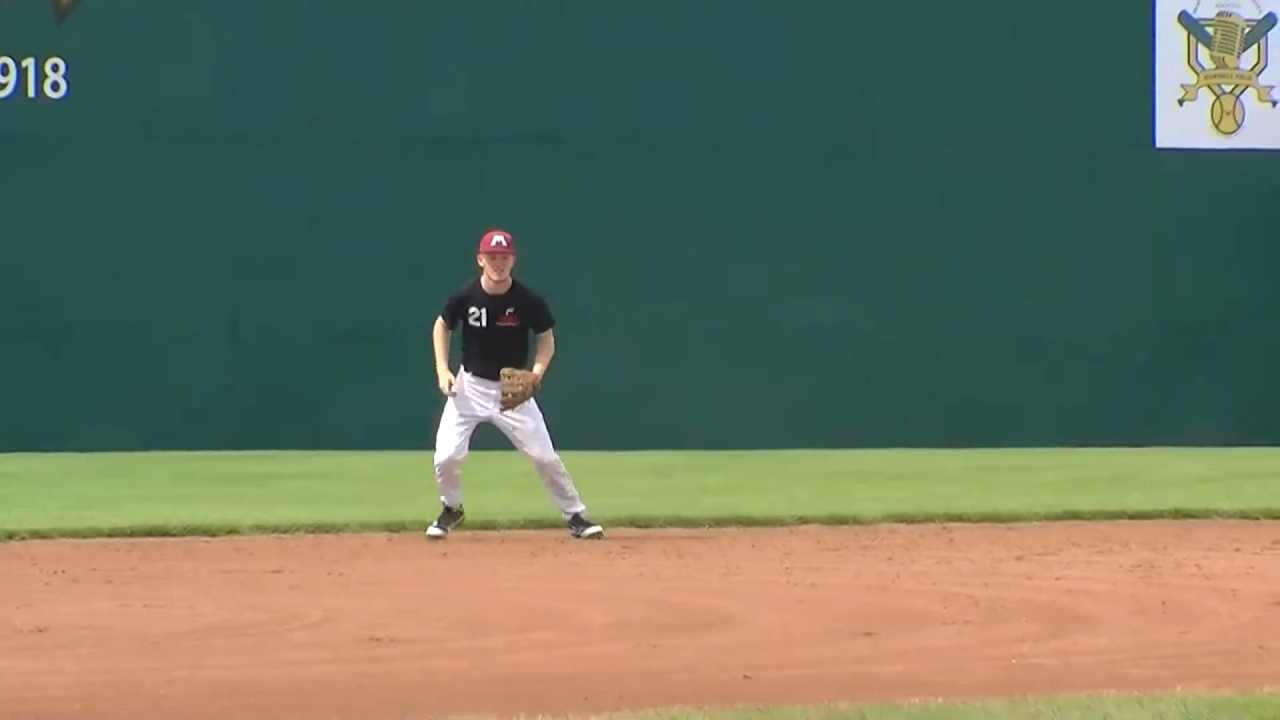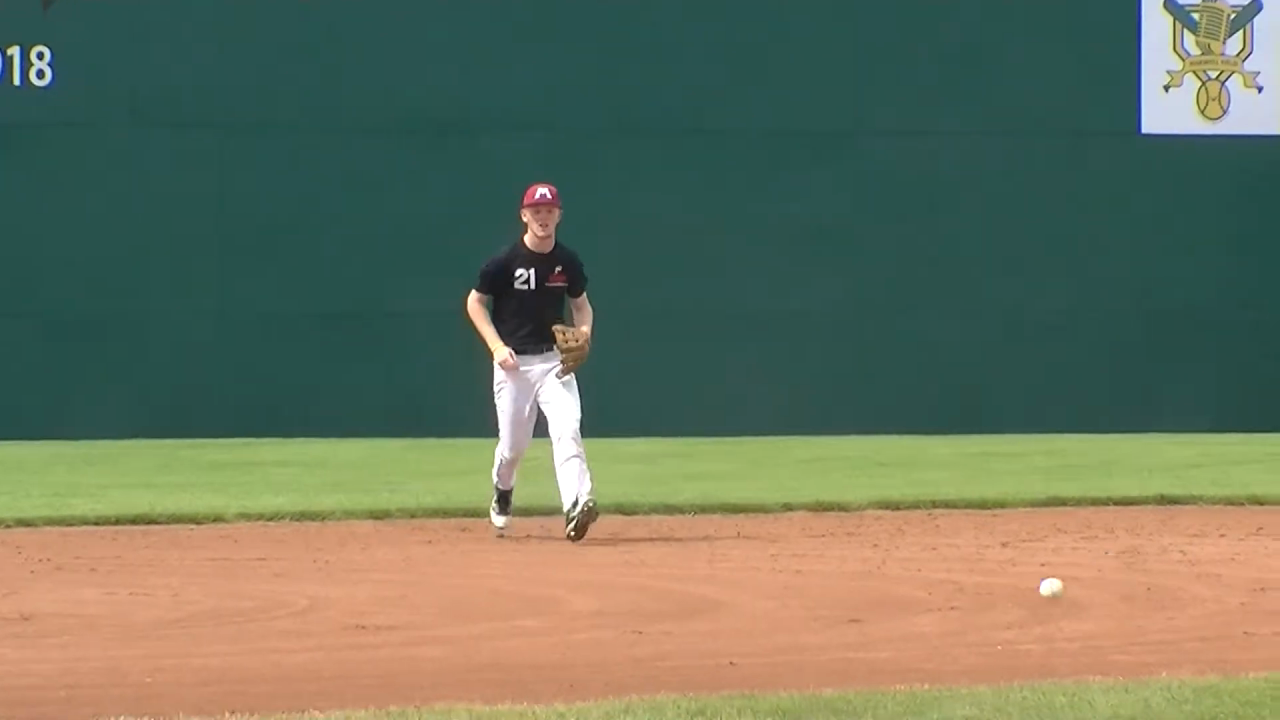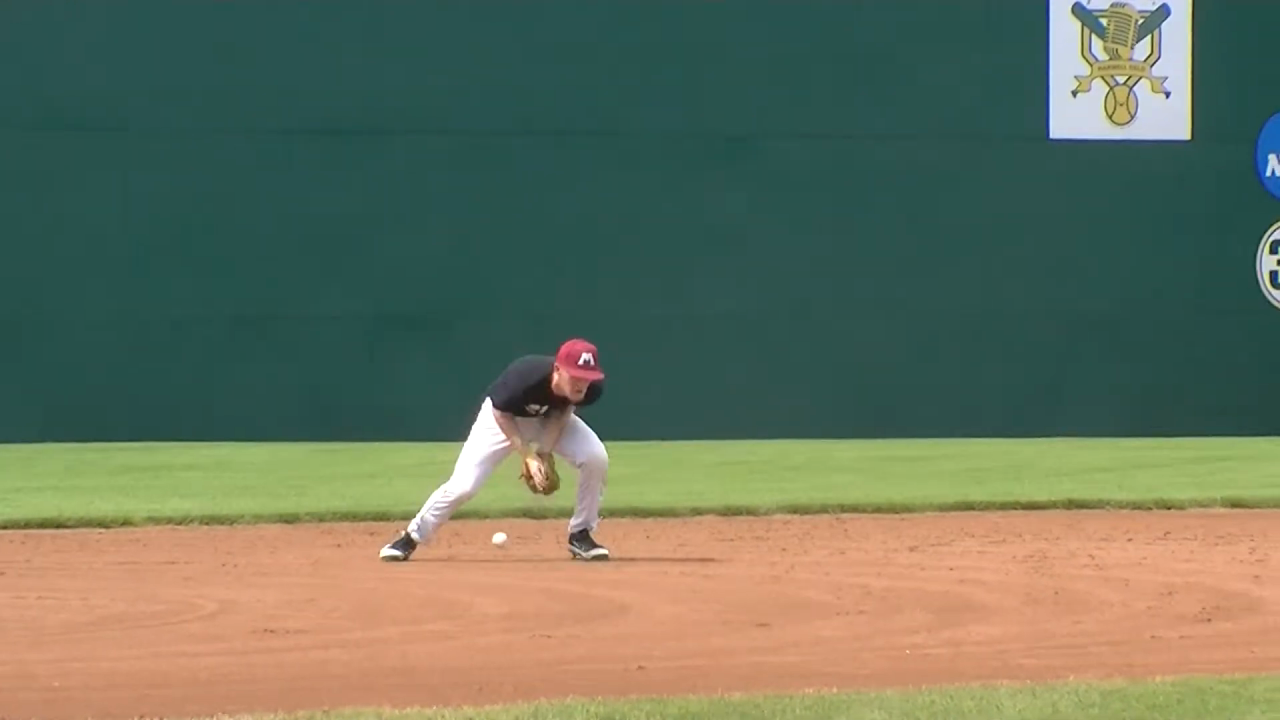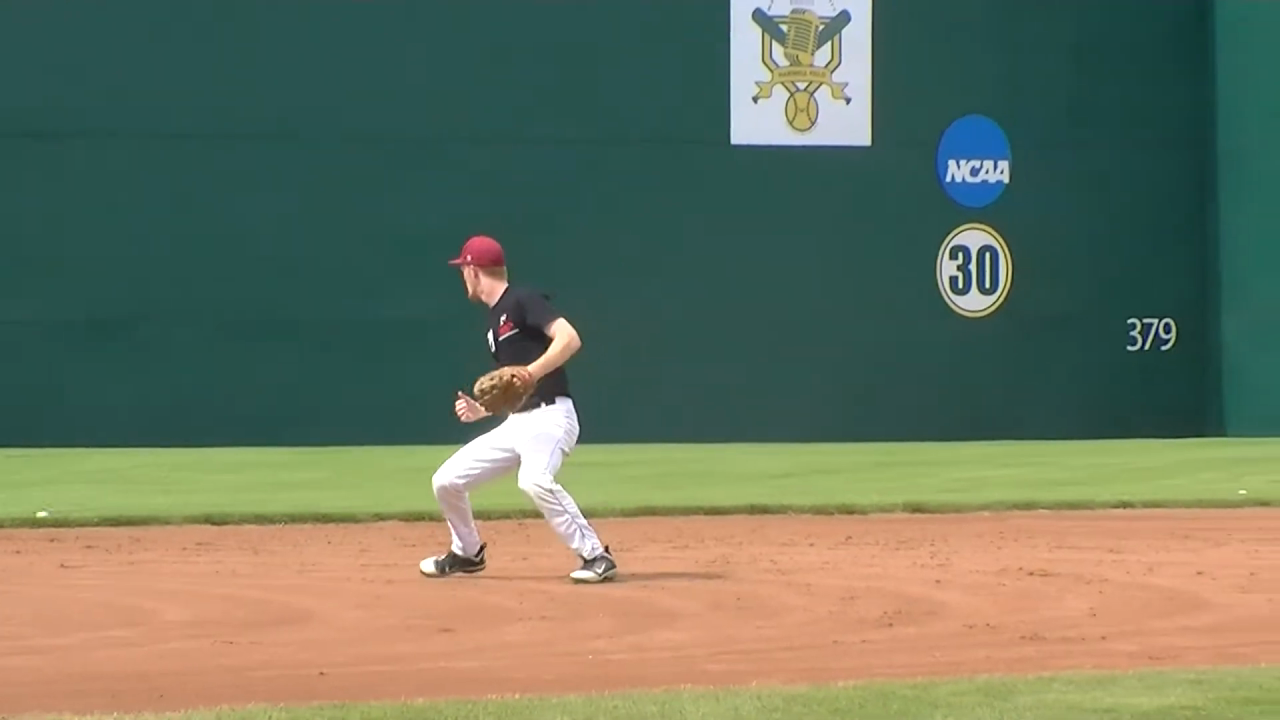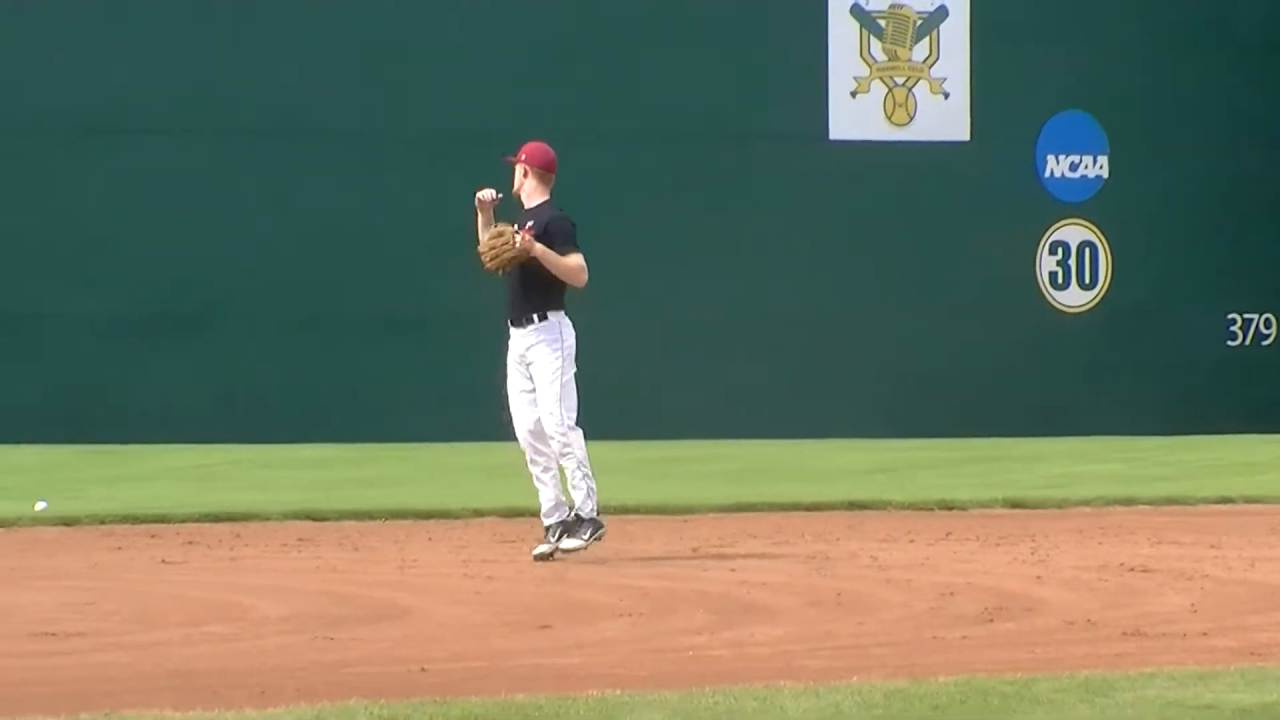
dt=1s
person 1, frame 1
left shoulder: (531, 299)
right shoulder: (464, 296)
left elbow: (547, 338)
right elbow: (441, 327)
left wrist: (536, 374)
right wrist: (442, 369)
right hip: (470, 385)
left knee: (544, 457)
right knee: (447, 455)
left ankle: (575, 515)
right ankle: (451, 509)
person 1, frame 2
left shoulder: (568, 260)
right shoulder: (504, 260)
left elbow: (581, 304)
right elbow: (475, 303)
left wrist: (584, 332)
right wrist: (497, 345)
left hip: (554, 360)
right hip: (514, 363)
left knee: (567, 428)
right knee: (513, 446)
left ankle: (577, 507)
right ankle: (502, 492)
person 1, frame 3
left shoulder: (592, 389)
right shoulder: (527, 381)
left elbow: (564, 409)
right elbow: (501, 415)
left wrist: (547, 448)
right wrist: (528, 454)
left hip: (551, 418)
right hip: (501, 417)
left knee: (595, 458)
right knee: (464, 486)
left ankle: (580, 535)
right ankle: (412, 537)
person 1, frame 4
left shoulder: (524, 301)
right shoulder: (494, 318)
left elbow: (570, 338)
left wrist: (533, 372)
right wrist: (481, 408)
left hip: (549, 418)
right hip: (515, 423)
left knee: (535, 481)
right knee: (446, 482)
left ankle: (596, 555)
right ankle: (467, 553)
person 1, frame 5
left shoulder: (554, 219)
right shoulder: (521, 219)
left elbow: (580, 275)
left wrist: (537, 249)
right wrist: (485, 215)
left hip: (548, 334)
right hip: (519, 338)
left knee: (559, 425)
right knee: (530, 434)
left ankle: (587, 514)
right ankle: (556, 522)
